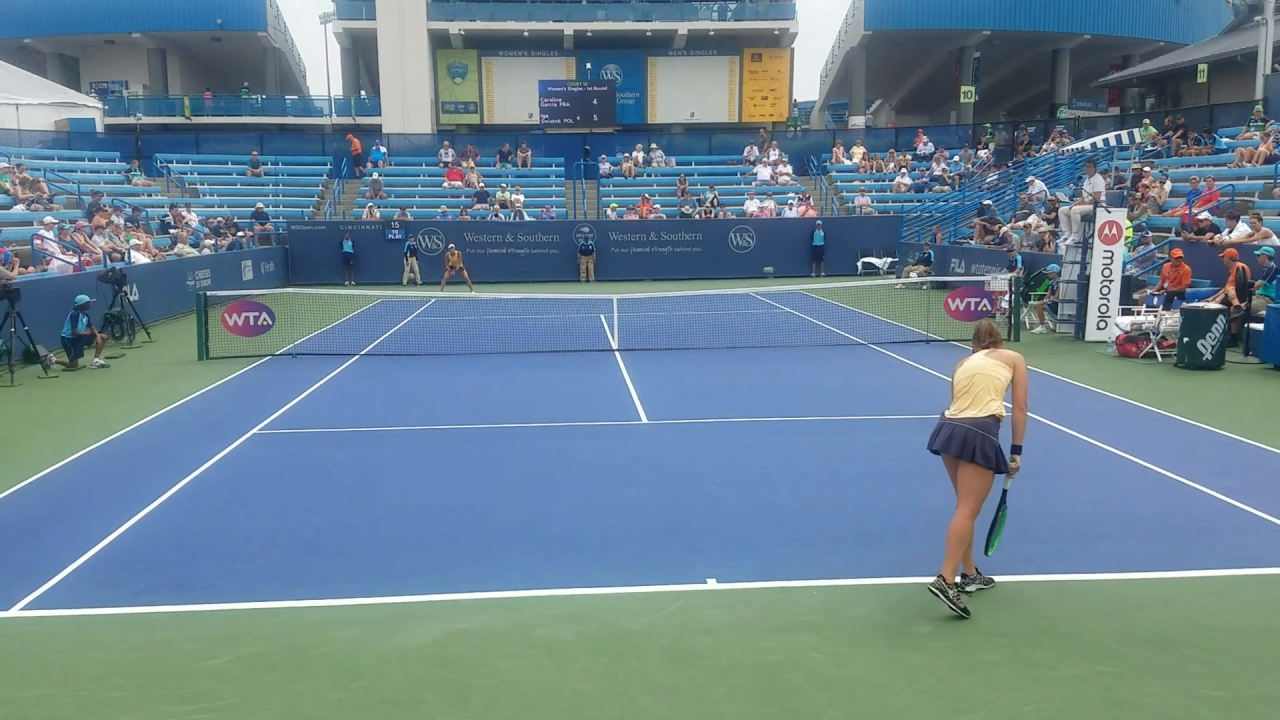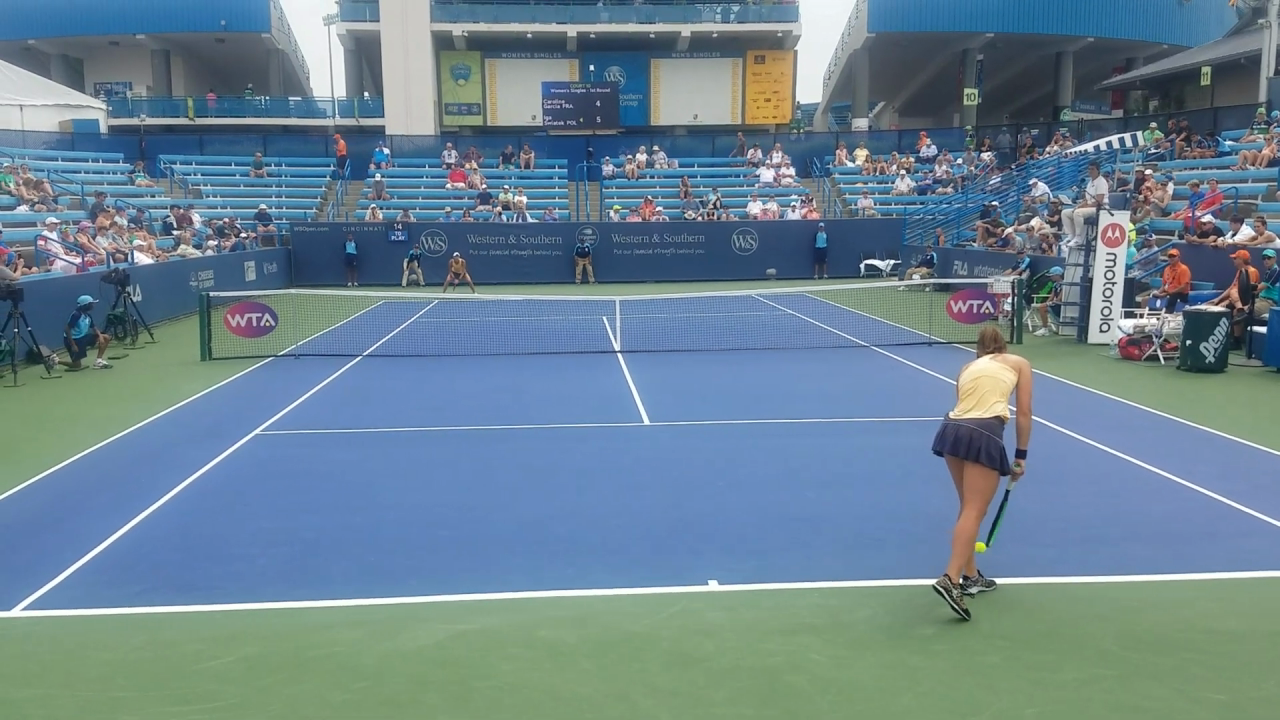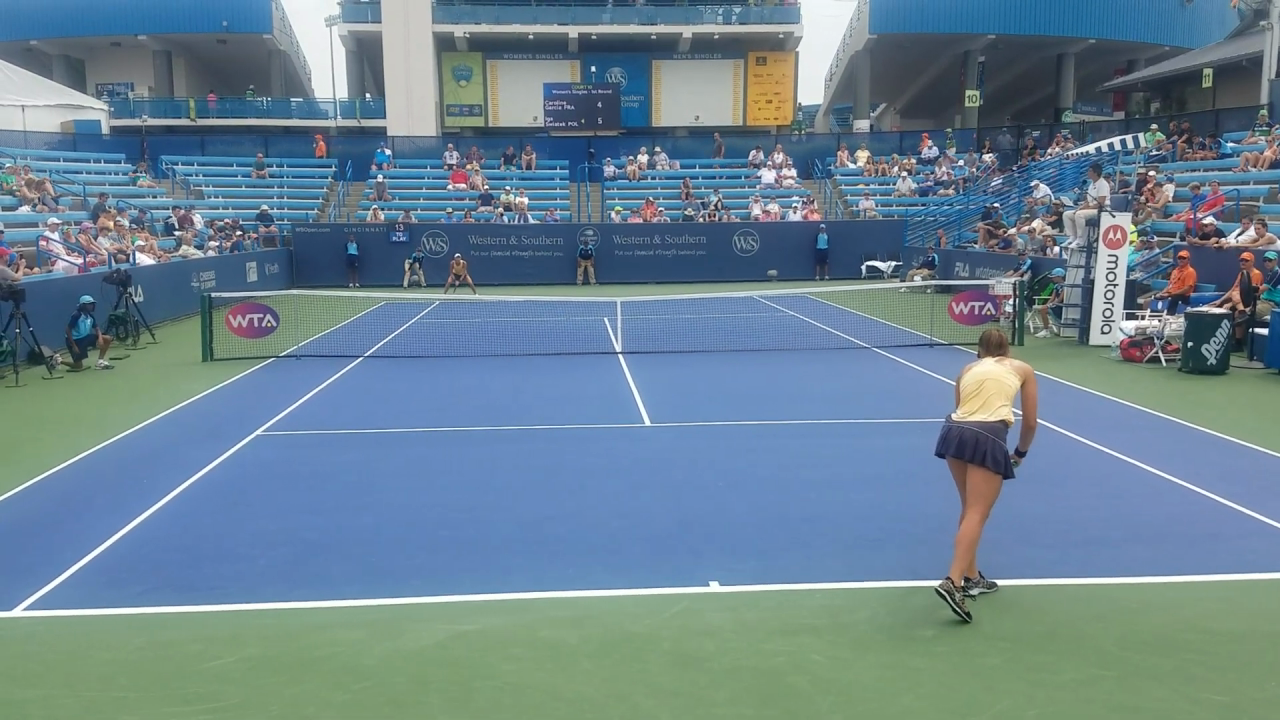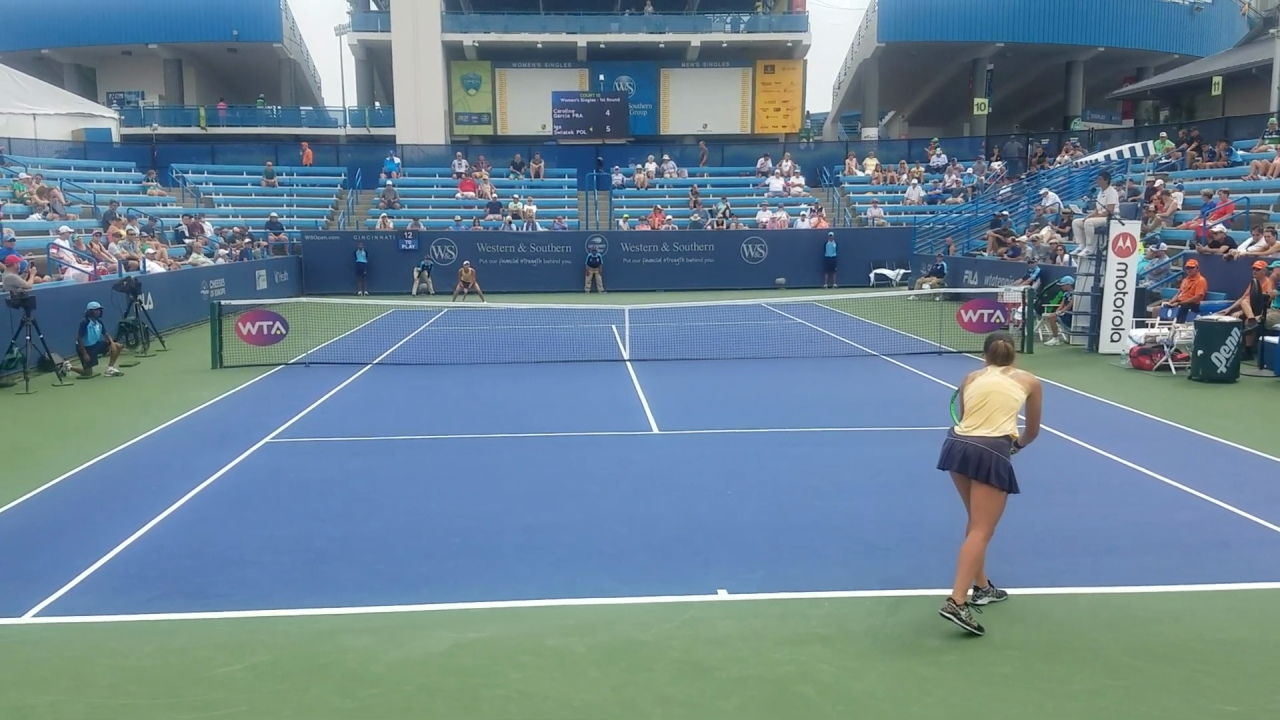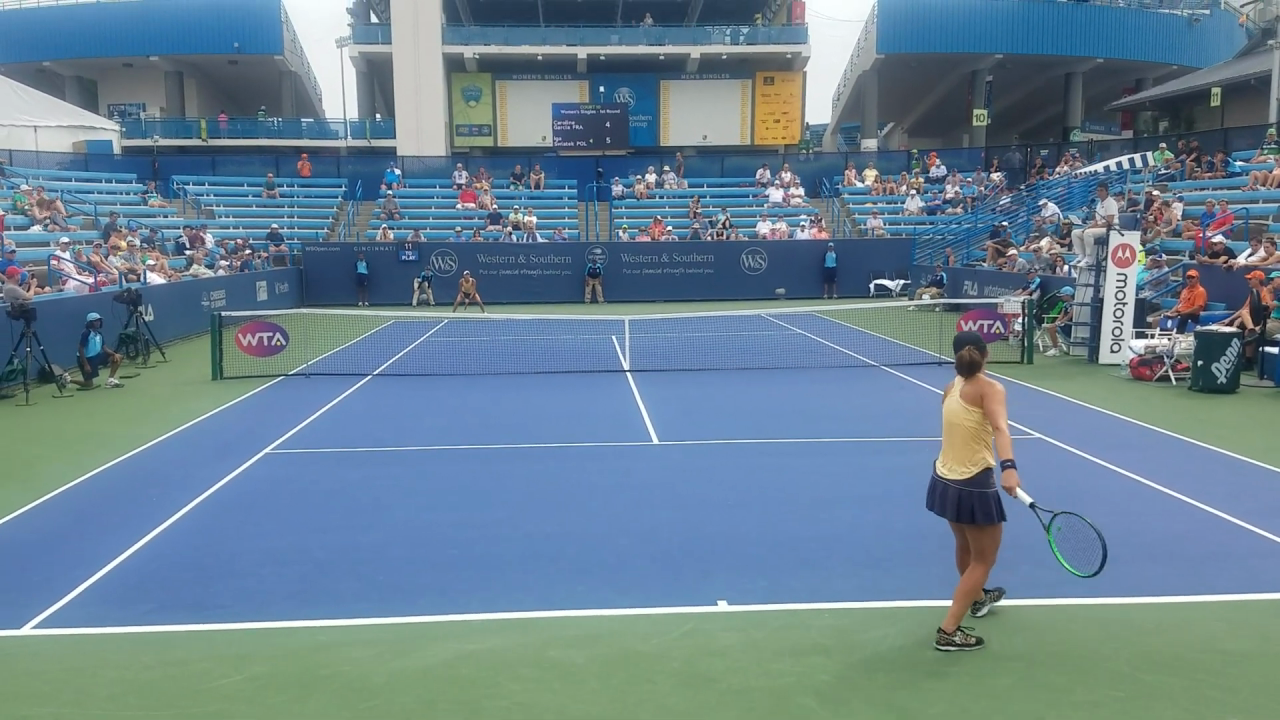
dt=1s
person 1, frame 1
left shoulder: (963, 363)
right shoulder: (1013, 358)
right elbow: (1019, 407)
right wrist: (1016, 451)
left hip: (948, 429)
right hip: (979, 433)
left knee: (966, 506)
right knee: (967, 510)
left ankle: (969, 575)
right ankle: (945, 580)
person 1, frame 2
left shoulder: (968, 367)
right shoulder: (1019, 363)
right elbow: (1024, 412)
right wrist: (1021, 456)
left hip: (951, 429)
right hip: (984, 433)
left knee: (969, 507)
right knee: (974, 512)
left ankle: (970, 577)
right ankle: (951, 579)
person 1, frame 3
left shoulder: (968, 369)
right shoulder: (1022, 369)
right elbow: (1030, 422)
right wrist: (1020, 453)
left hip: (953, 431)
right hip: (987, 437)
left knee: (970, 509)
right knee: (976, 515)
left ankle: (971, 577)
right ankle: (953, 582)
person 1, frame 4
left shoulder: (972, 377)
right shoulder: (1029, 381)
right elbow: (1032, 431)
right wrist: (1016, 444)
left hip: (957, 445)
right hip: (991, 453)
left knee: (976, 522)
right knee: (981, 531)
left ankle: (981, 586)
right ankle: (956, 602)
person 1, frame 5
left shoulder: (953, 387)
right shoulder: (990, 388)
right elbow: (1000, 427)
right wrist: (1009, 467)
left hip: (943, 481)
right hip: (974, 486)
left knee: (966, 547)
right knee: (983, 560)
left ankle: (978, 597)
right ankle: (948, 631)
